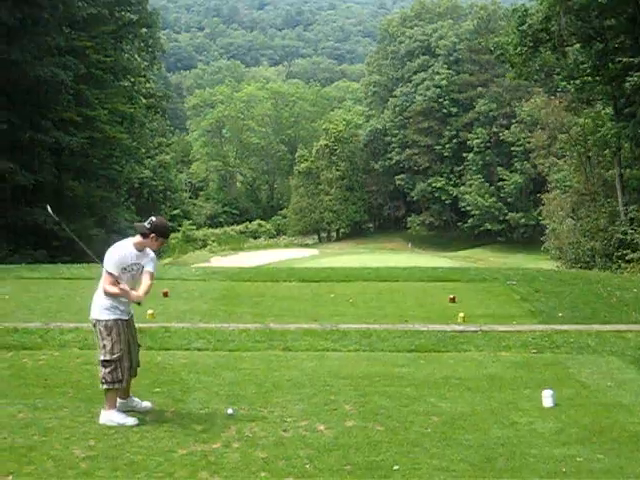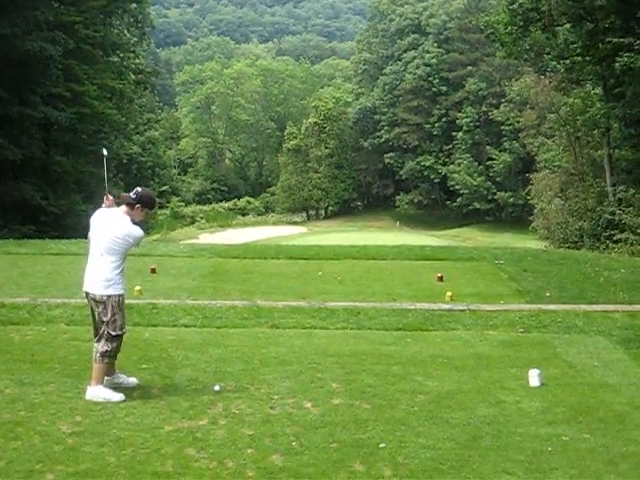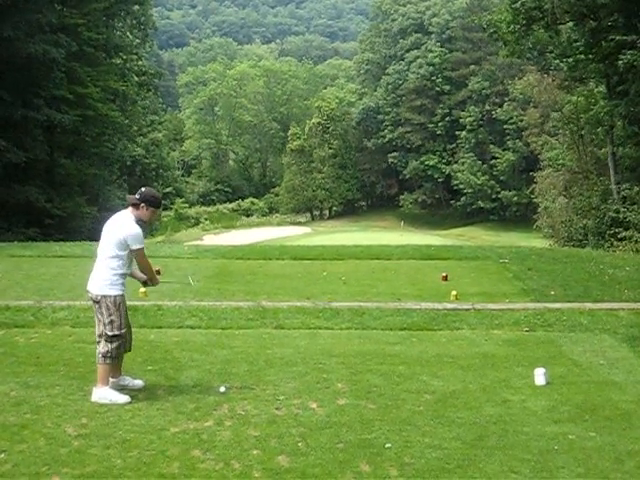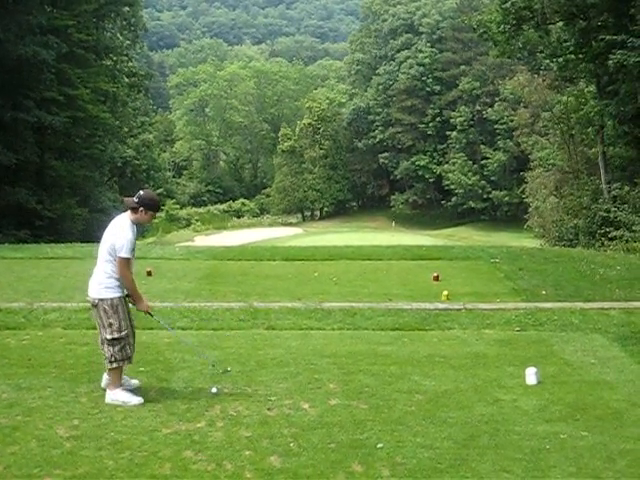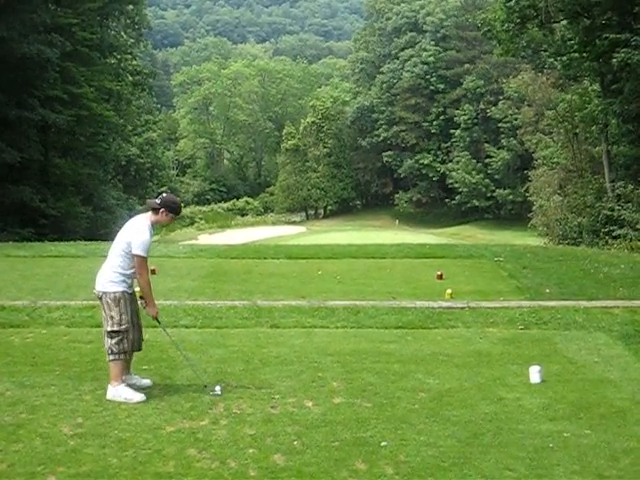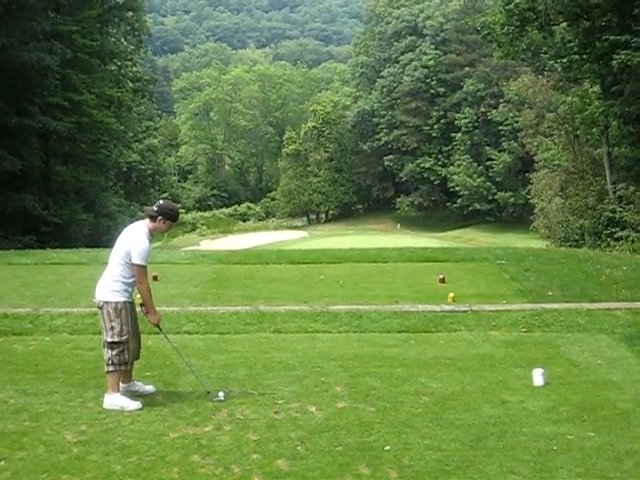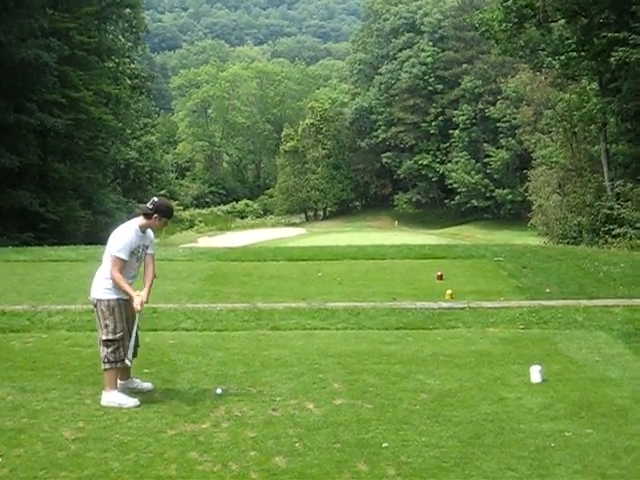
dt=0.7s
person 1, frame 1
left shoulder: (149, 256)
right shoulder: (118, 251)
left elbow: (147, 282)
right elbow: (107, 288)
left wrist: (138, 295)
right wrist: (122, 292)
left hip: (124, 312)
right hip: (106, 314)
left knee: (130, 357)
right knee: (114, 360)
left ankle: (124, 399)
right ankle: (109, 411)
person 1, frame 2
left shoulder: (99, 214)
right shoulder: (135, 233)
right wrist: (113, 209)
left hip: (91, 285)
right hip: (108, 289)
left knee: (109, 334)
right knee: (108, 336)
left ankle: (110, 375)
right ankle: (95, 387)
person 1, frame 3
left shoulder: (118, 219)
right shoulder: (132, 229)
right elbow: (143, 262)
left wrist: (140, 277)
right wrist: (152, 278)
left hip: (106, 286)
right hip: (107, 289)
left knee: (121, 333)
right knee: (110, 337)
left ankle: (116, 377)
right ankle: (101, 389)
person 1, frame 4
left shoulder: (124, 220)
right shoulder: (125, 234)
right elbow: (125, 274)
left wrist: (131, 293)
right wrist: (139, 300)
left hip: (110, 289)
right hip: (107, 292)
left knee: (124, 335)
right knee: (117, 338)
left ankle: (112, 376)
right ankle: (114, 390)
person 1, frame 5
left shoulder: (141, 221)
right shoulder: (142, 233)
right elbow: (141, 273)
left wrist: (146, 297)
right wrist: (151, 303)
left hip: (121, 285)
right hip: (112, 287)
left knee: (131, 331)
right knee: (119, 334)
left ankle: (126, 375)
right ankle: (116, 386)
person 1, frame 6
left shoulder: (138, 227)
right shoulder: (141, 242)
right elbow: (141, 281)
left wrist: (146, 303)
right wrist: (152, 311)
left hip: (120, 294)
right hip: (113, 296)
left knee: (130, 340)
right knee: (118, 343)
left ankle: (127, 382)
right ankle: (112, 395)
person 1, frame 7
left shoulder: (148, 235)
right shoulder: (126, 235)
left elbow: (149, 266)
right elbow: (115, 274)
left wrist: (144, 293)
right wrist: (133, 296)
left hip: (122, 293)
right hip: (108, 293)
left knee: (128, 338)
right knee: (114, 340)
left ankle: (125, 379)
right ankle: (110, 392)
